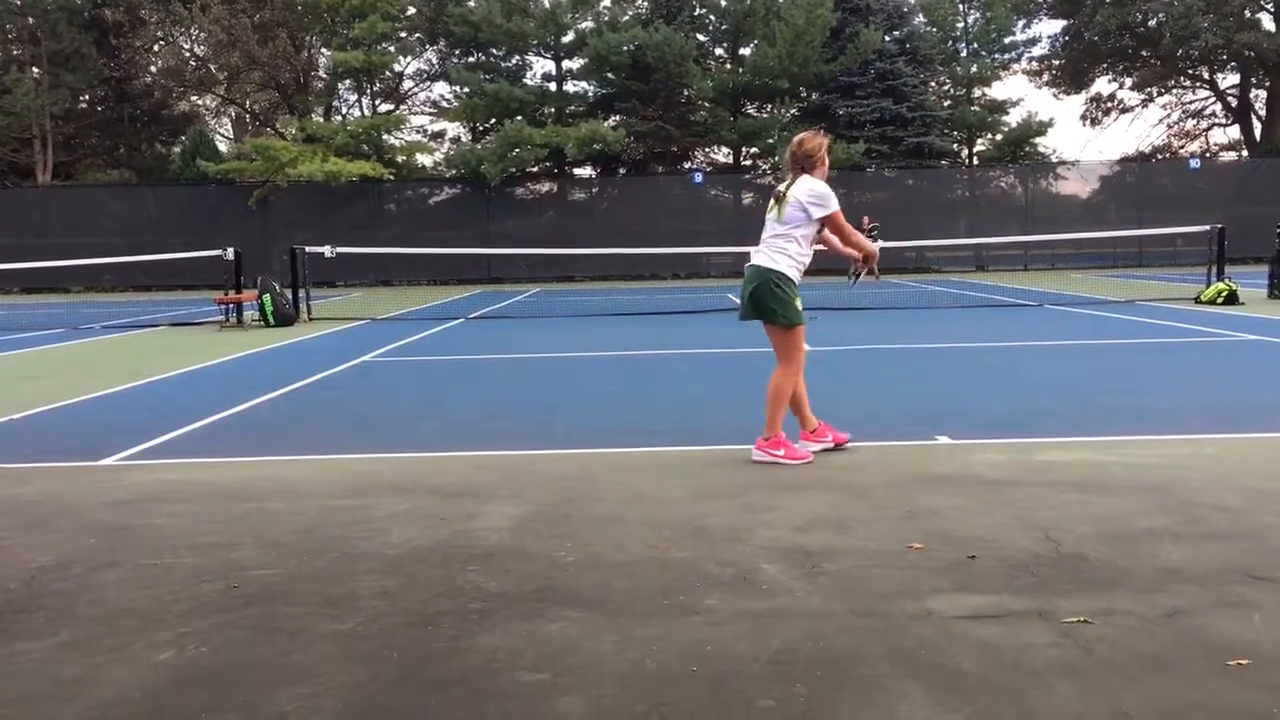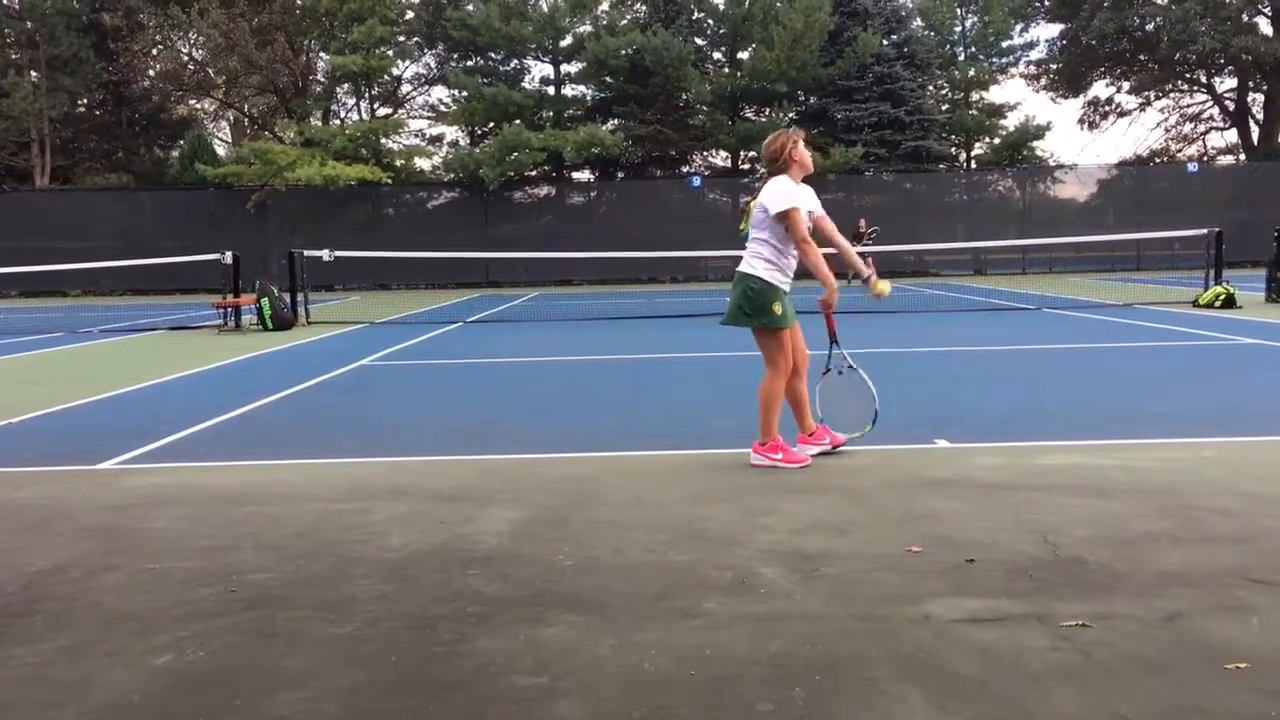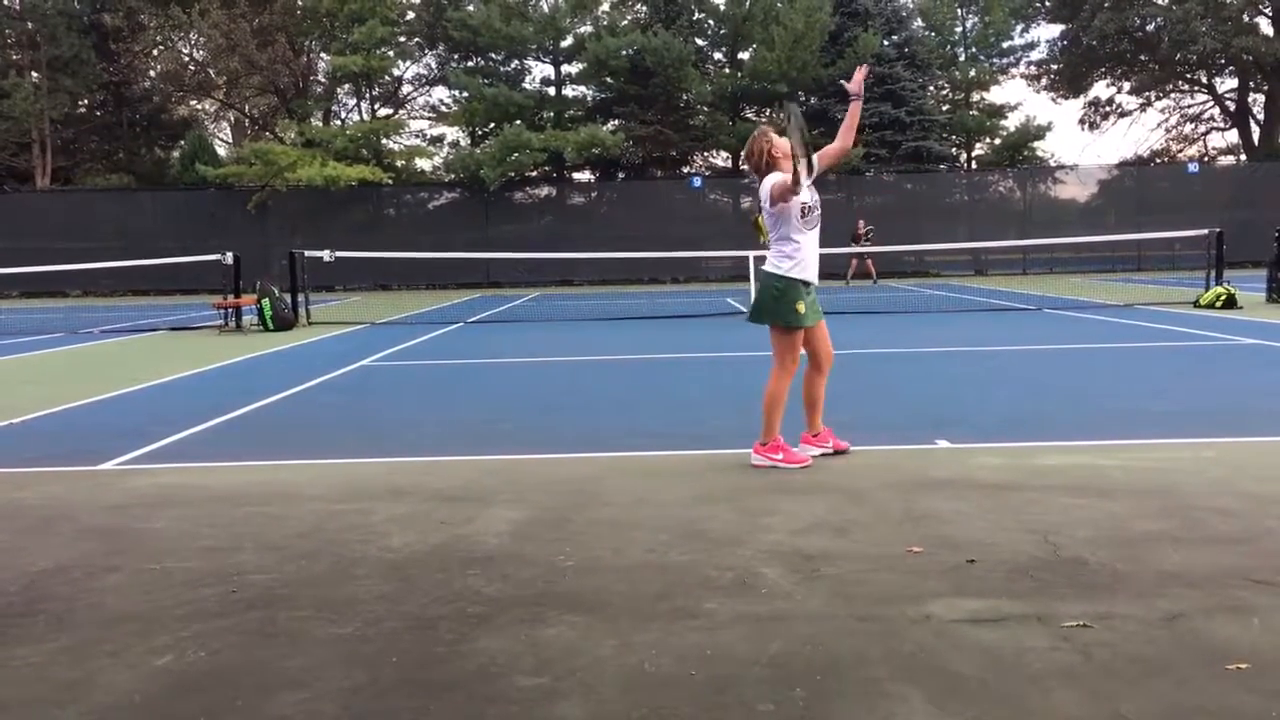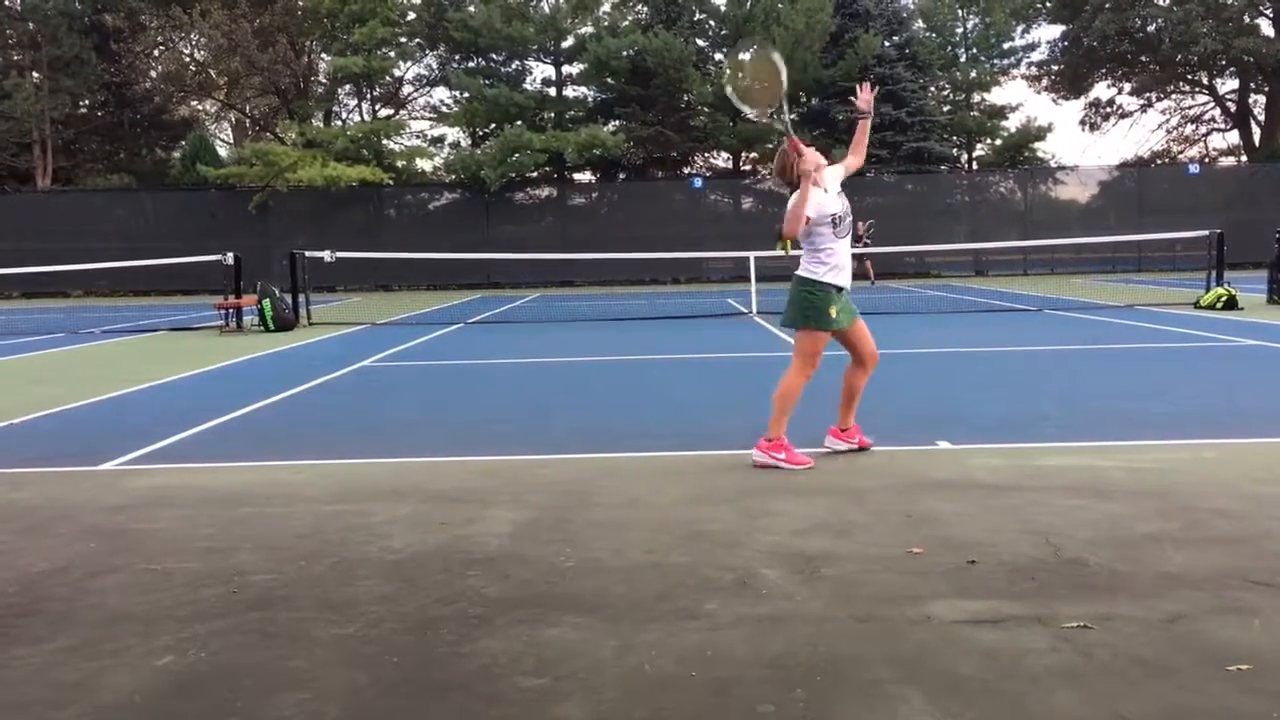
dt=0.4s
person 1, frame 1
left shoulder: (793, 188)
right shoulder: (816, 189)
left elbow: (823, 233)
right elbow: (846, 234)
left wrist: (855, 254)
right wrist: (871, 252)
left hip: (766, 276)
right hip: (775, 279)
left knee: (794, 361)
right knee: (790, 363)
left ankle: (812, 431)
right ankle: (770, 442)
person 1, frame 2
left shoulder: (803, 194)
right shoulder: (781, 189)
left elbow: (833, 235)
right elbow: (803, 243)
left wrist: (864, 271)
right wrist: (828, 281)
left hip: (774, 287)
right hip: (760, 285)
left knee: (797, 363)
right knee: (782, 366)
left ankle: (811, 434)
right ankle: (768, 445)
person 1, frame 3
left shoulder: (799, 172)
right shoulder: (774, 182)
left elbow: (843, 144)
right elbow: (782, 194)
left wrist: (856, 98)
right wrist: (793, 181)
left hip: (803, 284)
right hip: (784, 283)
left knee: (822, 359)
right knee: (786, 366)
left ankle: (815, 434)
right ankle: (767, 446)
person 1, frame 4
left shoulder: (830, 180)
right shoulder: (807, 195)
left elbow: (856, 159)
right elbow: (791, 231)
left wrist: (865, 113)
right wrist: (798, 194)
left hip: (837, 290)
right hip: (818, 288)
left knee: (866, 357)
right knee: (803, 368)
left ankle: (843, 430)
right ankle: (771, 445)
